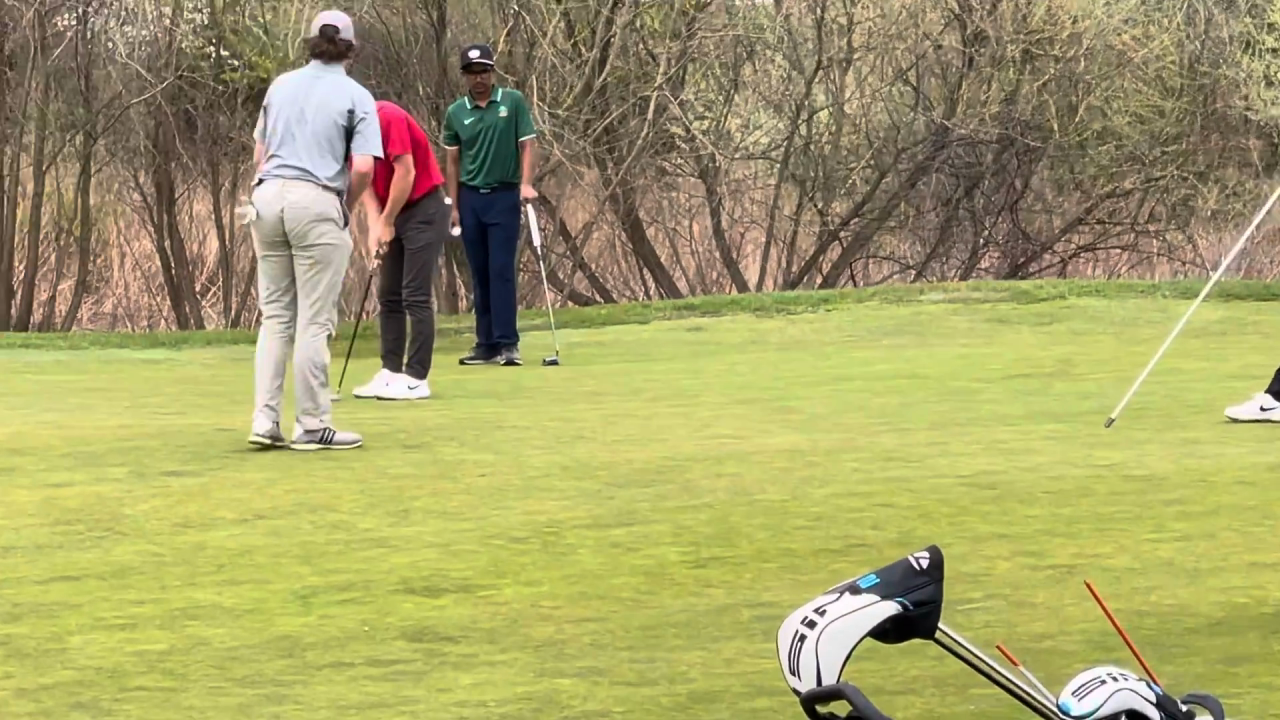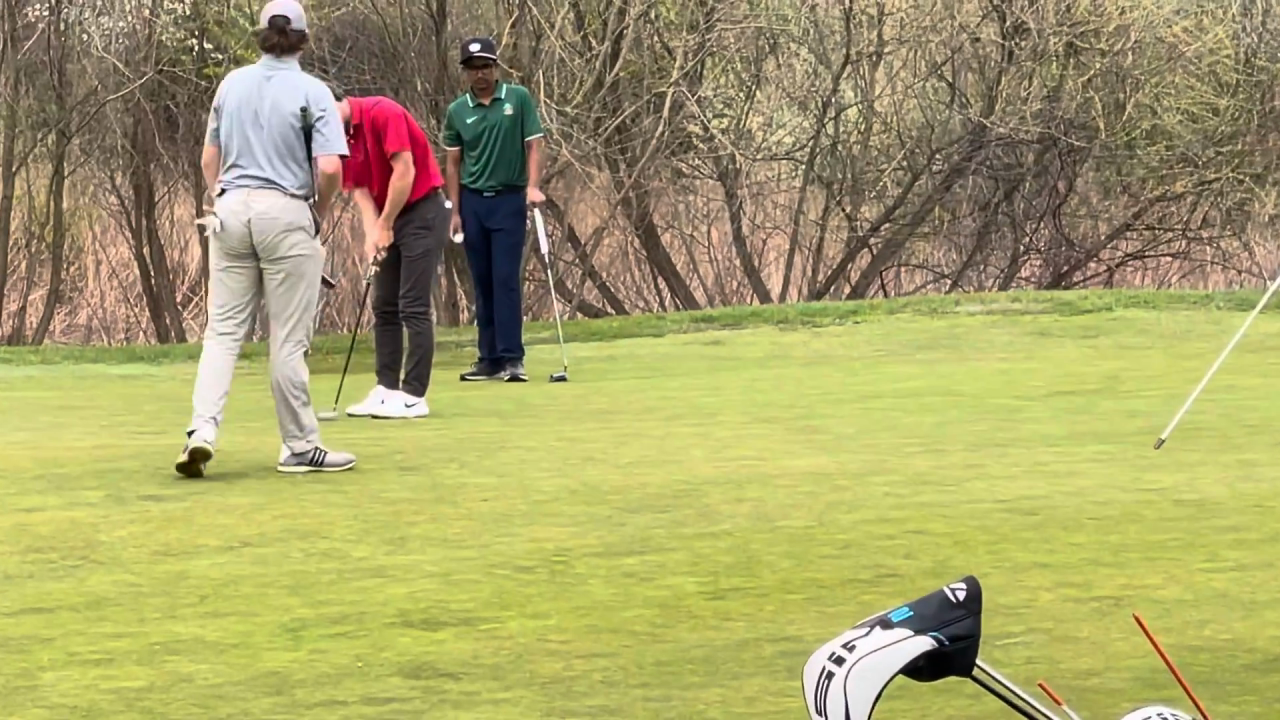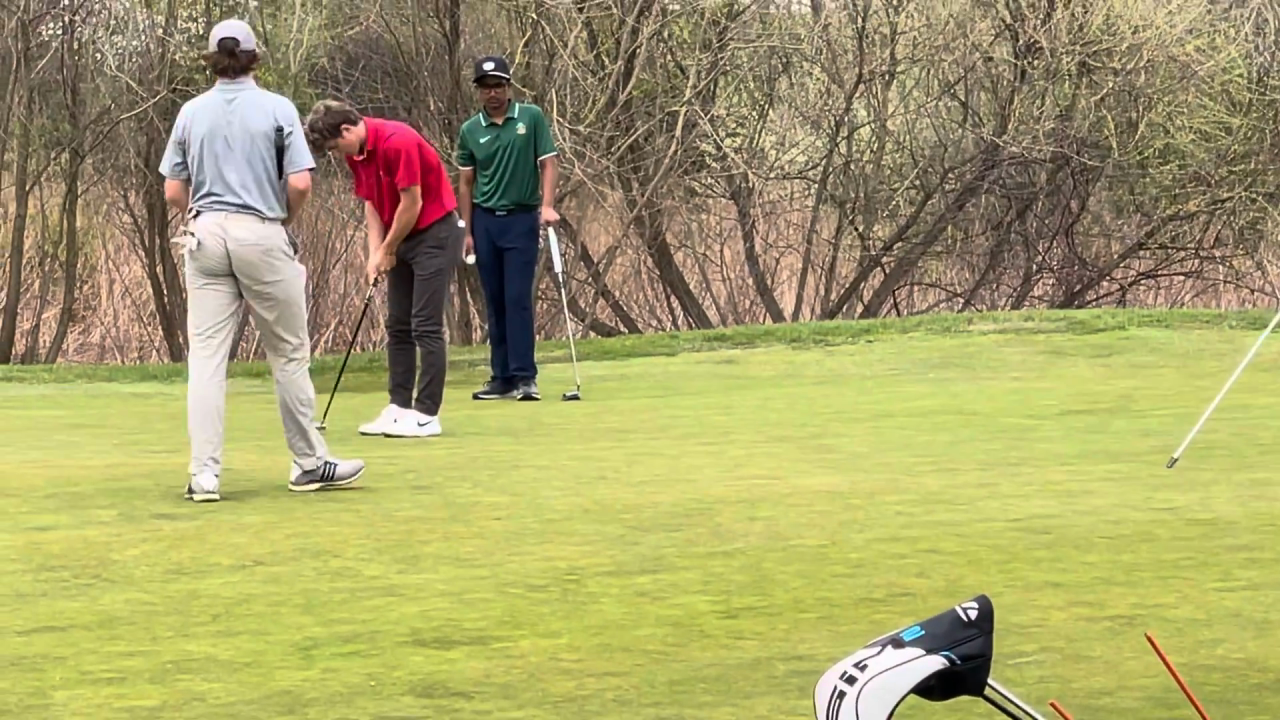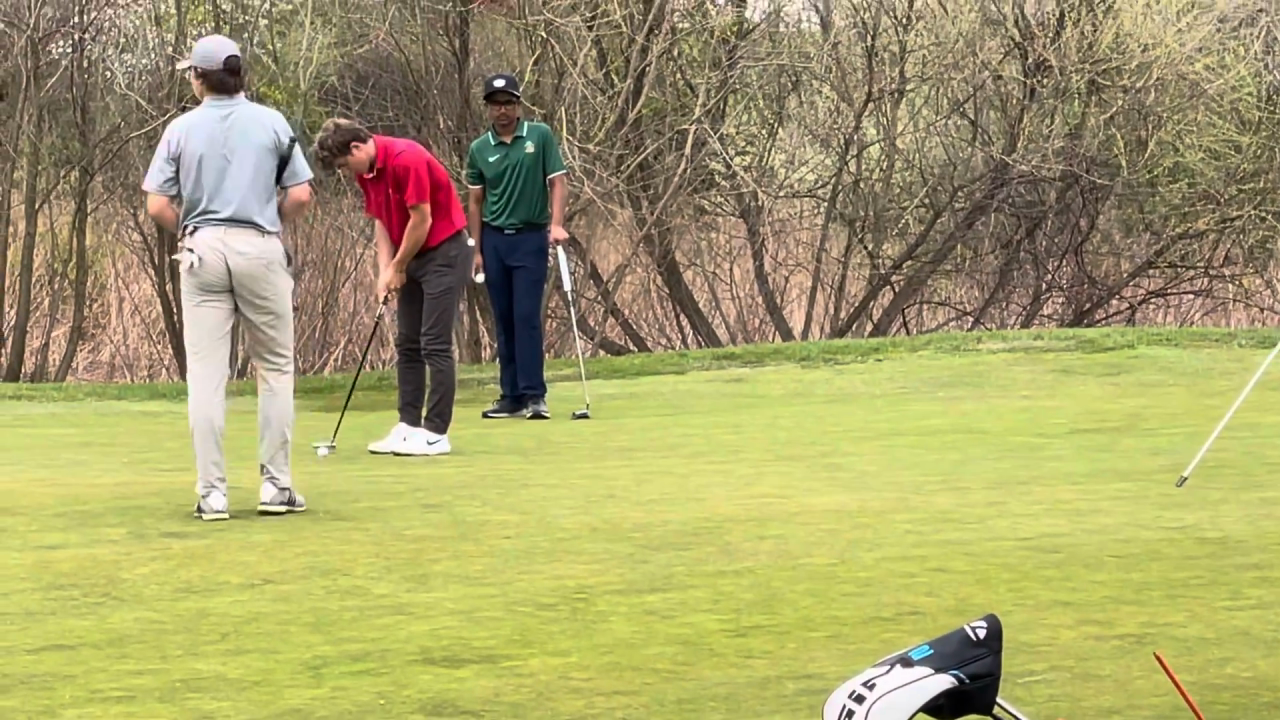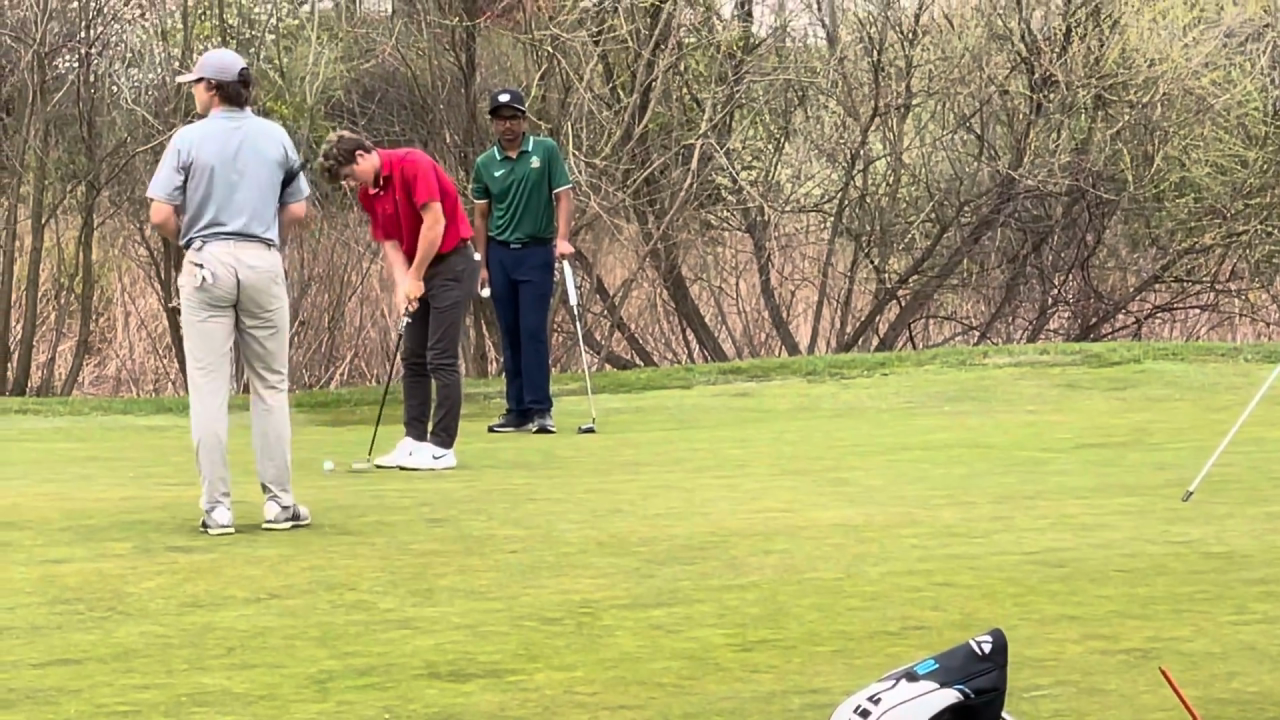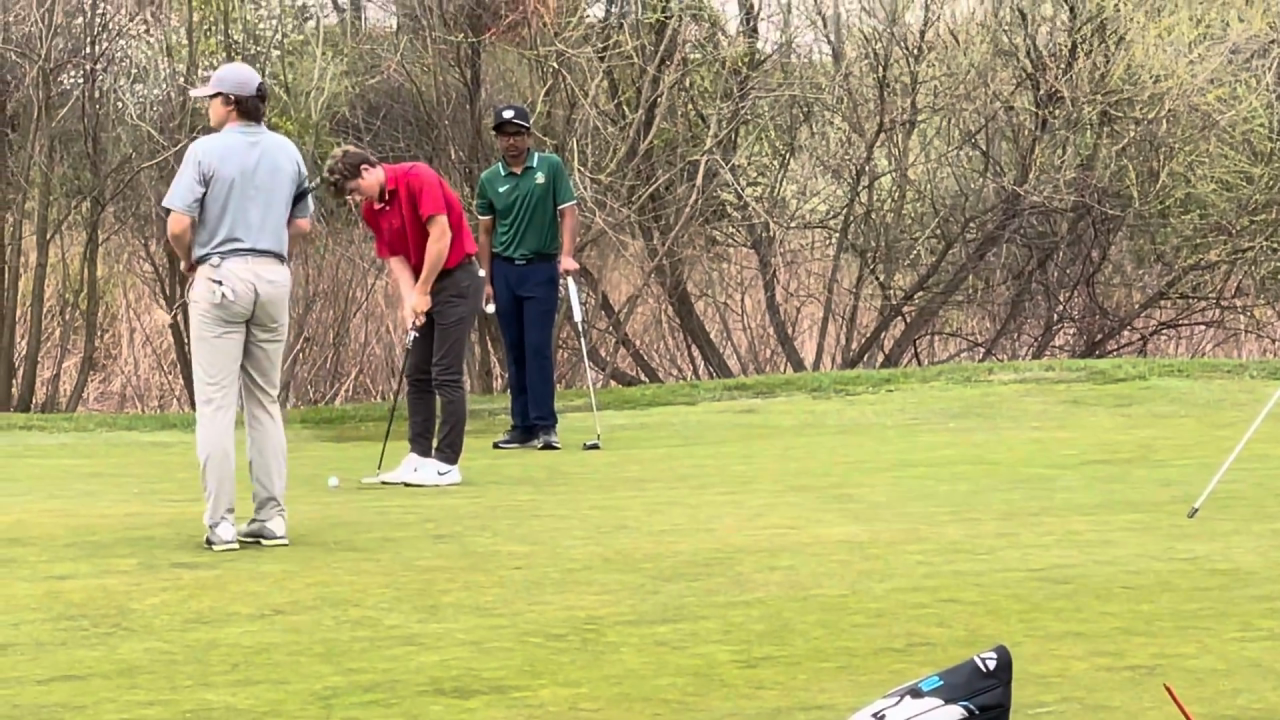
dt=0.3s
person 1, frame 1
left shoulder: (281, 84)
right shoulder: (356, 95)
left elbow: (260, 153)
right elbow: (363, 168)
right wrist: (346, 210)
left hip: (268, 198)
right hip: (317, 203)
left knee: (275, 316)
right knee: (313, 322)
left ankle: (266, 418)
right ankle: (311, 425)
person 1, frame 2
left shoulder: (231, 83)
right shoulder: (313, 90)
left elbow: (210, 159)
right elbow: (329, 168)
right wrist: (321, 213)
left hip: (231, 209)
right hip: (285, 213)
left knee: (224, 330)
right knee: (288, 339)
left ankle: (202, 429)
right ankle: (299, 447)
person 1, frame 3
left shoulder: (190, 111)
right shoulder: (277, 108)
left elbow: (174, 192)
right elbow: (300, 183)
right wrist: (284, 219)
left hip: (205, 236)
right hip: (262, 236)
left knee: (206, 358)
right knee: (289, 354)
left ankle: (205, 474)
right ankle: (309, 463)
person 1, frame 4
left shoulder: (181, 128)
right shoulder: (272, 121)
left elbow: (157, 207)
right elbow: (300, 196)
left hip: (202, 252)
right hip: (259, 250)
left knee: (206, 376)
right knee: (275, 369)
left ankle: (212, 493)
right ankle: (277, 484)
person 1, frame 5
left shoulder: (188, 138)
right shoulder: (276, 136)
left elbow: (160, 215)
right elbow: (296, 211)
left wrist: (190, 240)
left hip: (207, 266)
right hip: (263, 264)
left knee: (209, 390)
right knee: (270, 388)
left ankle: (217, 507)
right ankle: (279, 501)
person 1, frame 6
left shoulder: (205, 150)
right shoulder: (287, 151)
left elbow: (177, 226)
right elbow: (301, 224)
left wrist: (190, 260)
left hip: (219, 279)
right hip: (273, 278)
left knee: (215, 404)
right knee: (264, 403)
left ankle: (221, 522)
right ankle: (270, 517)
person 2, frame 1
left shoulder: (514, 102)
right shoulder: (455, 113)
left elbow: (527, 145)
right elbow: (452, 161)
left wrist: (526, 183)
right wrist: (453, 205)
left hip: (504, 196)
right hip: (470, 198)
left knee: (502, 271)
right knee: (479, 274)
left ankle: (507, 343)
right ankle: (486, 343)
person 2, frame 2
left shoulder: (519, 98)
right shoulder: (457, 111)
left elbow: (534, 145)
right elbow: (453, 163)
left wrist: (533, 186)
right wrist: (454, 211)
left hip: (509, 199)
right hip: (472, 202)
left knee: (506, 280)
right knee: (482, 283)
left ankle: (512, 357)
right ankle: (490, 358)
person 2, frame 3
left shoulder: (532, 117)
right shoulder: (469, 131)
left elbow: (548, 163)
right elbow: (465, 183)
left wrist: (547, 205)
right wrist: (466, 231)
left hip: (521, 219)
right hip: (484, 221)
left knee: (518, 299)
right knee: (494, 302)
left ankle: (524, 377)
right ankle: (502, 377)
person 2, frame 4
left shoulder: (541, 136)
right shoulder: (479, 149)
left elbow: (557, 182)
right elbow: (475, 202)
left wrist: (557, 224)
right wrist: (476, 250)
left hip: (530, 238)
right hip: (494, 240)
left knee: (527, 317)
right knee: (503, 321)
left ankle: (534, 395)
right ankle: (511, 395)
person 2, frame 5
left shoulder: (547, 150)
right shoulder: (484, 164)
left elbow: (563, 196)
right elbow: (481, 217)
left wrist: (562, 239)
right wrist: (482, 264)
left hip: (536, 252)
right hip: (499, 254)
left knee: (533, 331)
right knee: (510, 335)
left ankle: (540, 409)
right ankle: (517, 409)
person 2, frame 6
left shoulder: (551, 166)
right shoulder: (488, 180)
left elbow: (568, 212)
right elbow: (485, 232)
left wrist: (567, 254)
right wrist: (486, 280)
left hip: (541, 268)
right hip: (504, 270)
left knee: (538, 347)
right knee: (514, 351)
left ankle: (545, 426)
right ankle: (523, 425)
person 3, frame 1
left shoulder: (387, 116)
left elbow: (406, 172)
right elbow: (366, 184)
left wrist: (386, 223)
right wrist: (375, 228)
left hip: (425, 209)
right hip: (393, 214)
left knee: (416, 296)
right knee: (389, 296)
left ankle: (416, 378)
right ankle: (391, 371)
person 3, frame 2
left shoulder: (382, 112)
left elbow: (405, 171)
right elbow: (359, 188)
left wrist: (385, 226)
right wrist: (371, 233)
left hip: (423, 212)
right hip: (387, 219)
left knee: (414, 306)
right knee: (384, 306)
person 3, frame 3
left shoulder: (397, 140)
right shoulder: (355, 153)
left elbow: (412, 202)
right elbow: (372, 203)
left wrist: (387, 251)
right wrist: (375, 252)
left hip: (435, 233)
right hip: (403, 236)
left knee: (425, 325)
right knee: (397, 326)
person 3, frame 4
left shoulder: (407, 158)
right shoulder: (366, 172)
left elbow: (422, 220)
right elbow: (382, 221)
left wrist: (398, 268)
right wrist: (385, 271)
left hip: (445, 251)
right hip: (413, 254)
left knee: (435, 344)
right knee: (407, 344)
person 3, frame 5
left shoulder: (411, 163)
right shoulder: (367, 194)
left elbow: (435, 221)
right elbow: (390, 242)
left wrist: (416, 277)
right wrist: (402, 285)
left hip: (451, 264)
right hip: (418, 272)
left knee: (441, 358)
right knee: (412, 358)
person 3, frame 6
left shoulder: (416, 176)
right shoulder: (371, 210)
left elbow: (441, 234)
right elbow: (395, 258)
left wrist: (423, 291)
right wrist: (409, 300)
left hip: (456, 279)
right hip: (423, 287)
left knee: (446, 374)
right knee: (417, 373)
